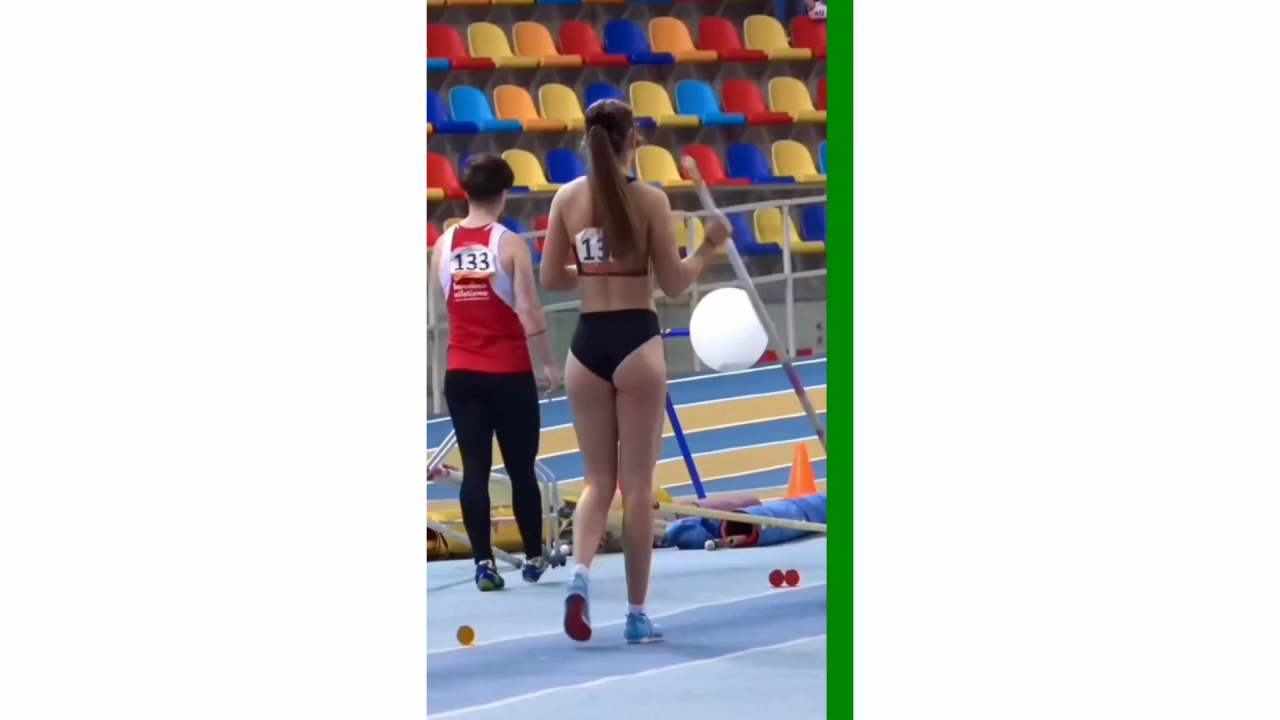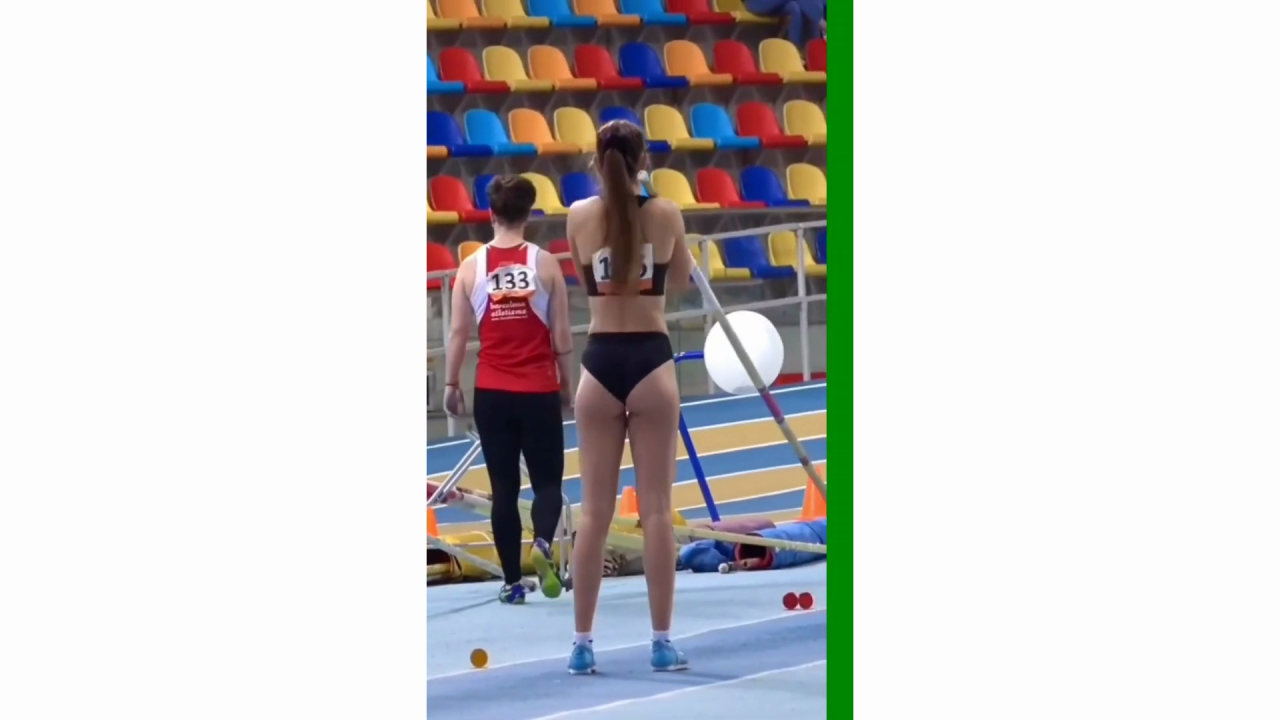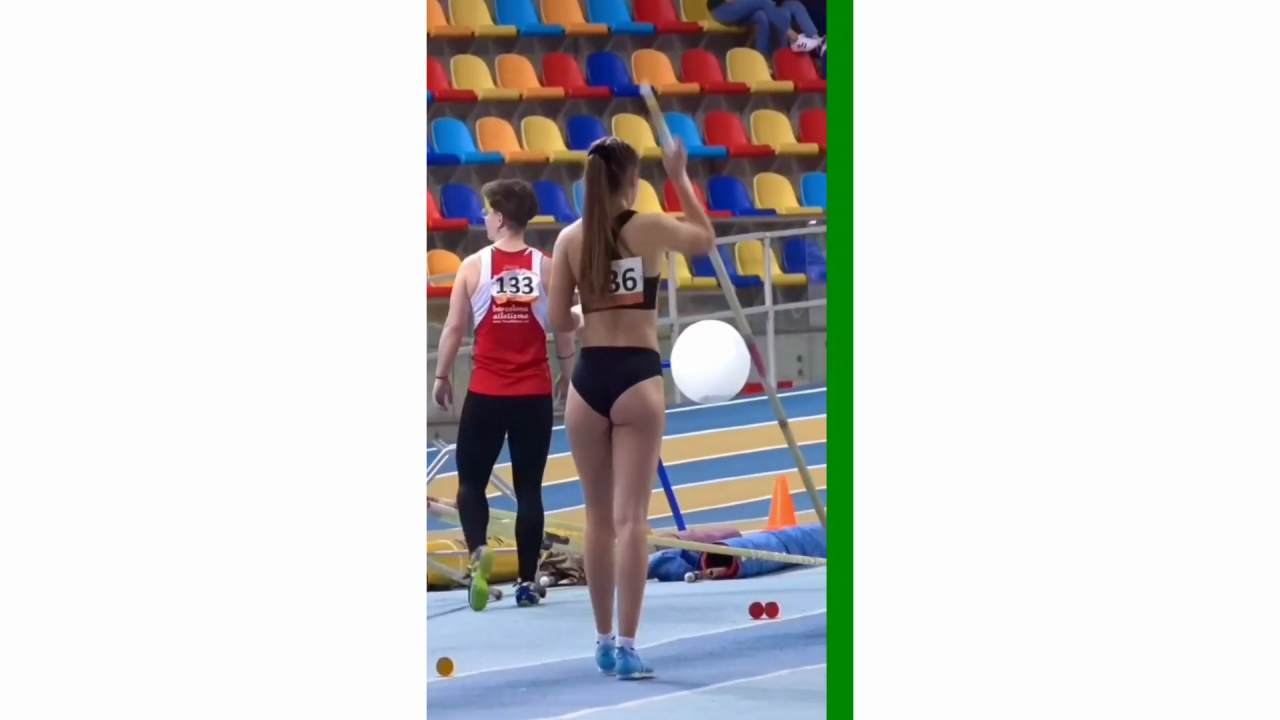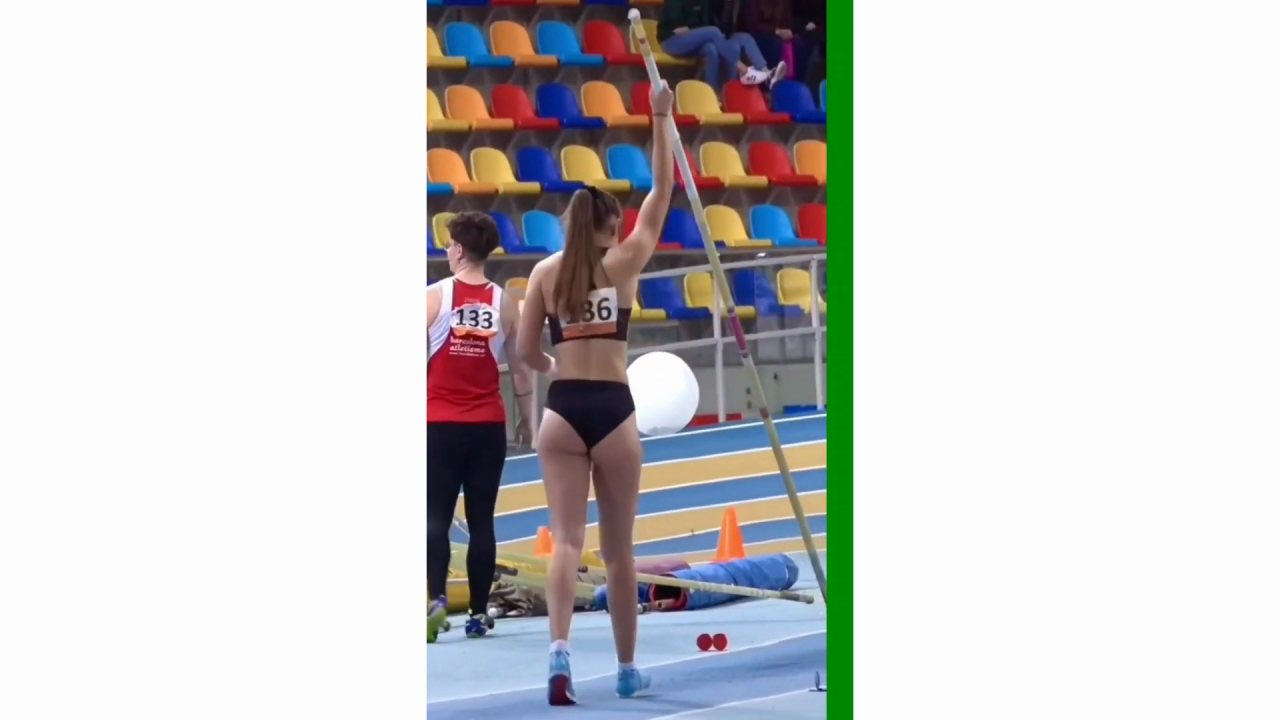
dt=1s
person 1, frame 1
left shoulder: (566, 197)
right shoulder: (648, 199)
left elbow: (551, 278)
right elbow: (674, 282)
right wrist: (709, 246)
left hip: (587, 343)
right hip: (635, 341)
left knee: (598, 481)
right knee: (637, 486)
left ankle: (579, 576)
right ankle: (637, 613)
person 1, frame 2
left shoulder: (579, 215)
right shoulder: (666, 213)
left hip: (600, 364)
right hip: (650, 363)
left knee: (595, 511)
right knee: (655, 509)
left ankle: (582, 643)
right ankle: (662, 641)
person 1, frame 3
left shoulder: (570, 236)
right shoulder: (652, 229)
left elbow: (558, 321)
right elbow: (708, 233)
right wrist: (679, 172)
left hip: (587, 381)
right hip: (638, 378)
left knee: (600, 519)
right knee: (629, 519)
left ankle: (605, 641)
right ankle: (627, 644)
person 1, frame 4
left shoulder: (545, 271)
right shoulder: (625, 260)
left elbow: (526, 350)
right elbow: (661, 192)
right wrist: (661, 119)
left hip: (562, 411)
right hip: (613, 412)
left knee: (566, 539)
right knee: (618, 549)
left ankle: (560, 651)
right ankle: (627, 668)
person 2, frame 1
left shoulder: (443, 244)
right shoulder: (510, 243)
right elbow: (529, 311)
right wrist: (549, 362)
left hip: (461, 374)
right hip: (509, 373)
left knee: (475, 470)
right knee: (522, 471)
left ankle: (484, 560)
right ankle: (534, 557)
person 2, frame 2
left shoulder: (471, 266)
right shoulder: (545, 263)
left elbow: (458, 332)
right elbow: (562, 333)
left wrist: (451, 383)
right wrist: (567, 379)
left hip: (492, 393)
right hip: (540, 391)
left knee: (504, 488)
right knee: (547, 482)
left ankle: (512, 582)
right ankle: (543, 544)
person 2, frame 3
left shoulder: (473, 266)
right shoulder: (547, 267)
left elbow: (453, 328)
right elbow: (564, 334)
left wrist: (441, 376)
right wrist: (568, 377)
left hip: (486, 393)
right hip: (535, 394)
left knee: (472, 482)
right knee: (528, 489)
left ankle: (479, 554)
right ankle: (527, 581)
person 2, frame 4
left shoulder: (433, 296)
right shoulder: (505, 303)
right elbow: (520, 369)
right wrist: (527, 416)
left hip: (441, 423)
right hip: (489, 425)
left knee: (439, 517)
right knee: (481, 521)
left ankle: (437, 600)
right ankle: (478, 613)
